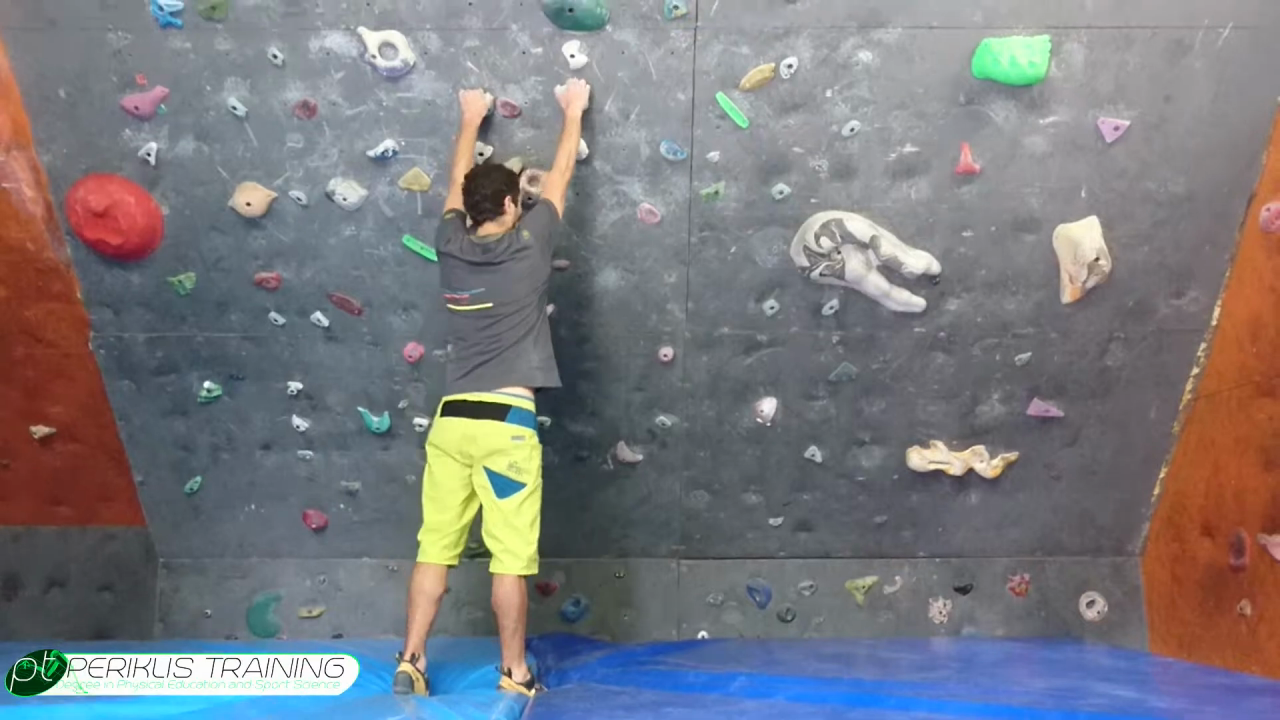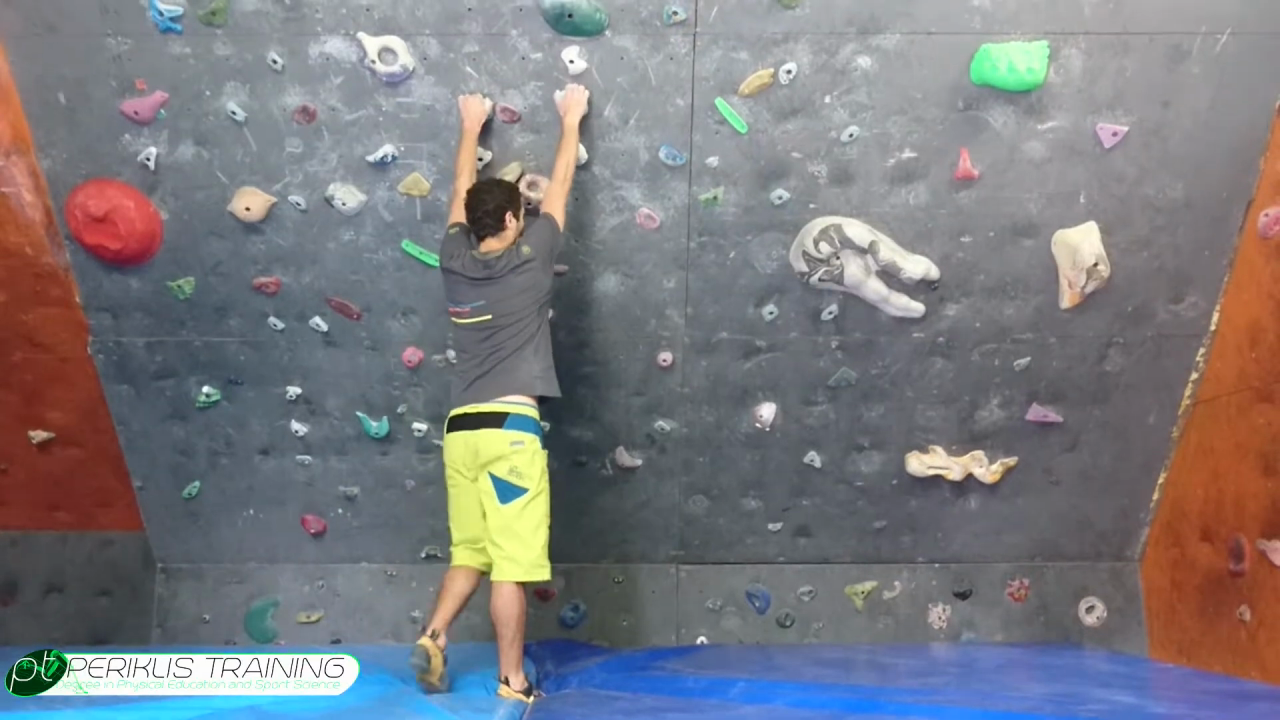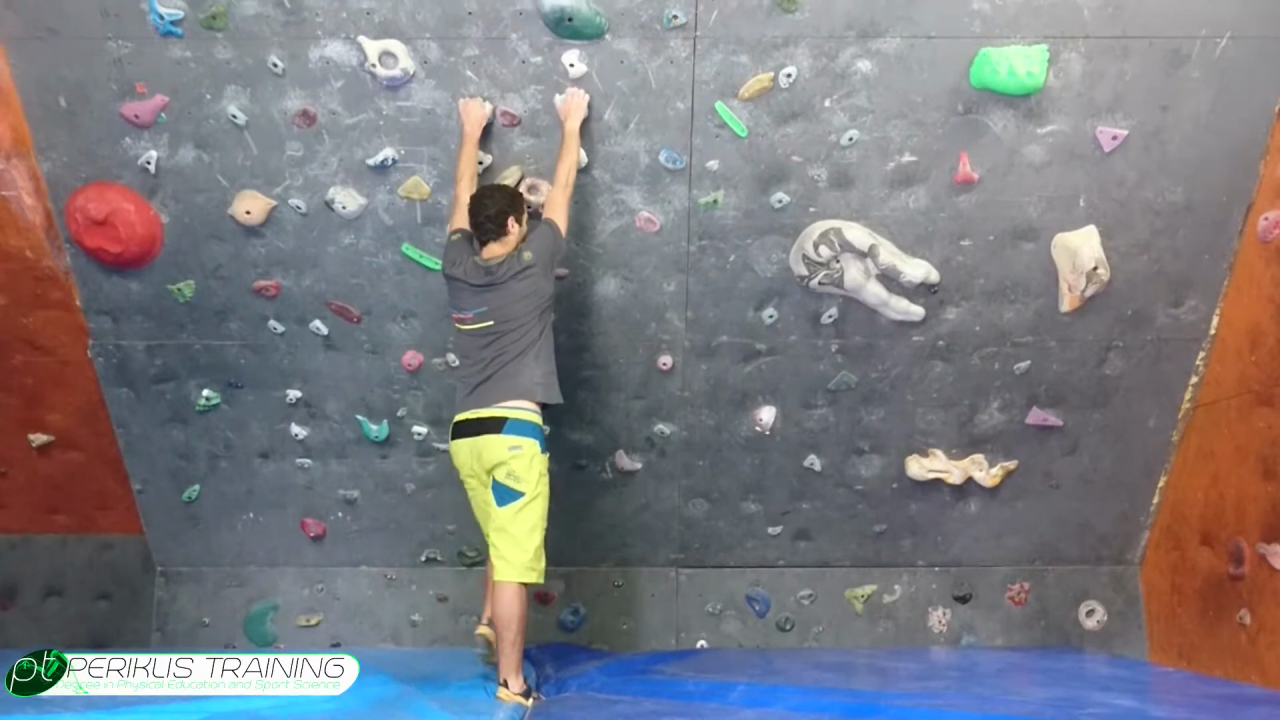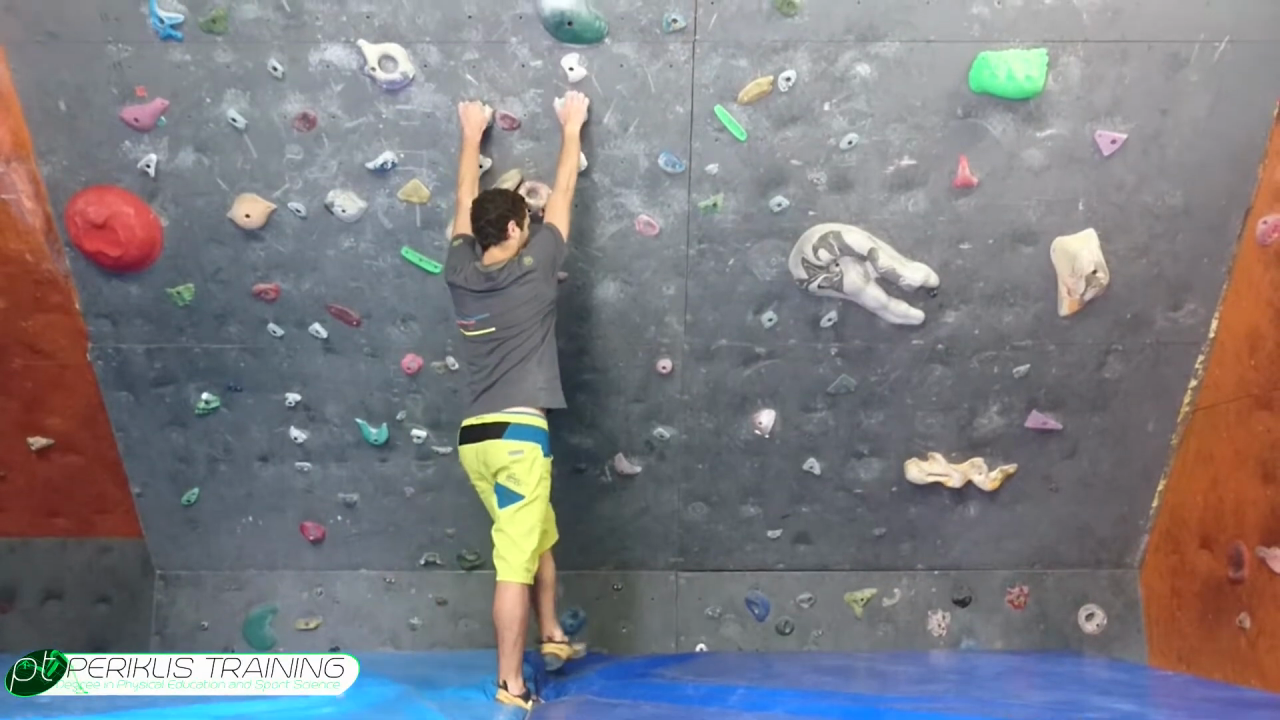
dt=0.2s
person 1, frame 1
left shoulder: (451, 247)
right shoulder: (529, 246)
left elbow: (459, 182)
right elbow: (560, 177)
left wrist: (471, 119)
right wrist: (573, 113)
left hip: (452, 419)
right hip: (507, 418)
left knee: (436, 546)
right knee: (511, 555)
left ankle: (410, 660)
right ankle: (514, 671)
person 1, frame 2
left shoulder: (454, 260)
right shoulder: (529, 259)
left elbow: (462, 194)
right elbow: (560, 186)
left wrist: (471, 128)
right wrist: (571, 121)
left hip: (459, 429)
right hip: (511, 427)
left knee: (471, 551)
right knee: (513, 562)
left ankle: (432, 638)
right ankle: (511, 679)
person 1, frame 3
left shoulder: (456, 267)
right shoulder: (533, 264)
left elbow: (464, 198)
right elbow: (561, 192)
left wrist: (472, 130)
right wrist: (571, 125)
left hip: (465, 432)
right hip: (514, 431)
left knee: (505, 547)
right knee: (514, 562)
left ankle: (488, 628)
right ankle: (511, 683)
person 1, frame 4
left shoulder: (459, 272)
right shoulder: (534, 269)
left elbow: (466, 203)
right elbow: (562, 197)
left wrist: (472, 134)
right wrist: (571, 129)
left hip: (473, 437)
right hip: (519, 434)
left knee: (540, 538)
right knee: (515, 563)
left ankle: (552, 639)
right ankle: (510, 685)
